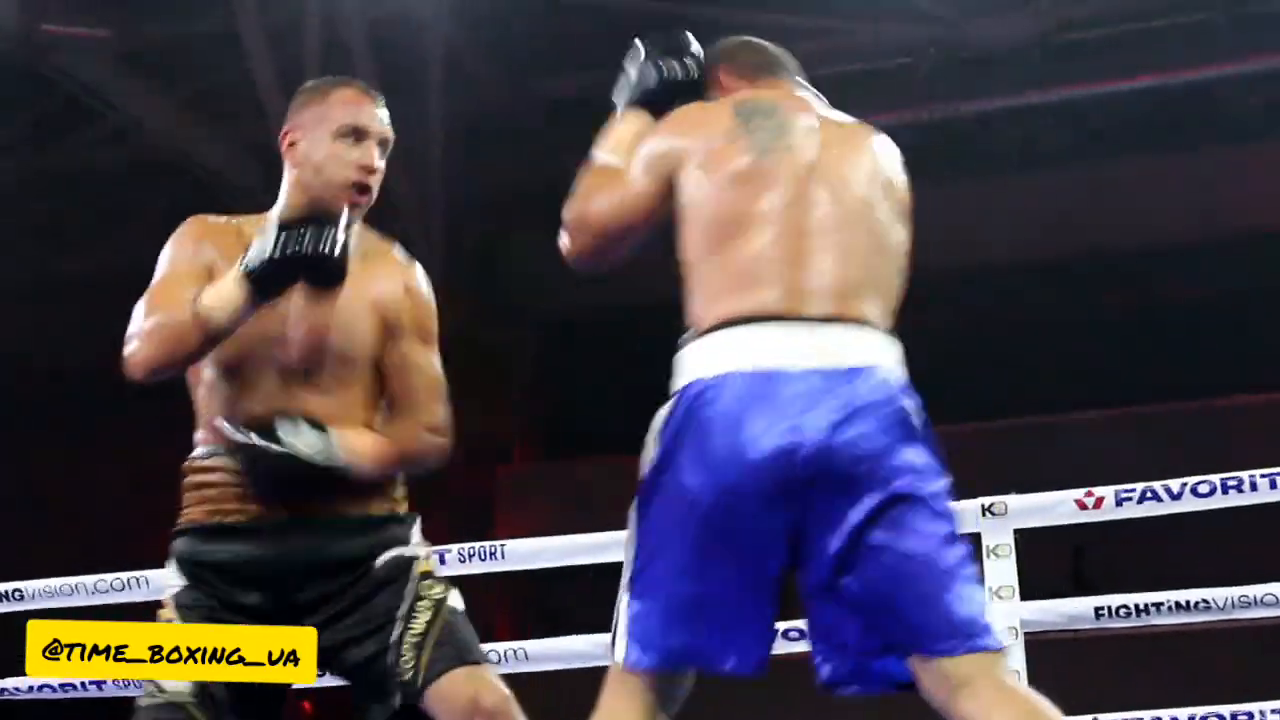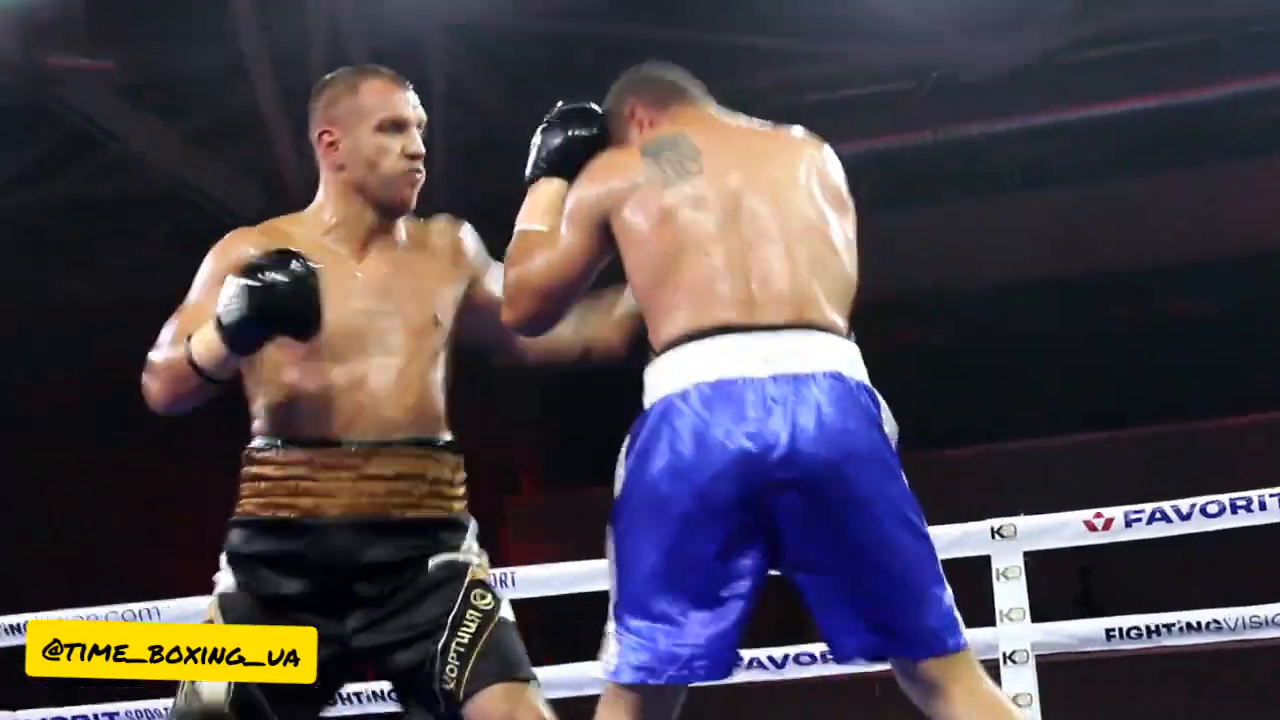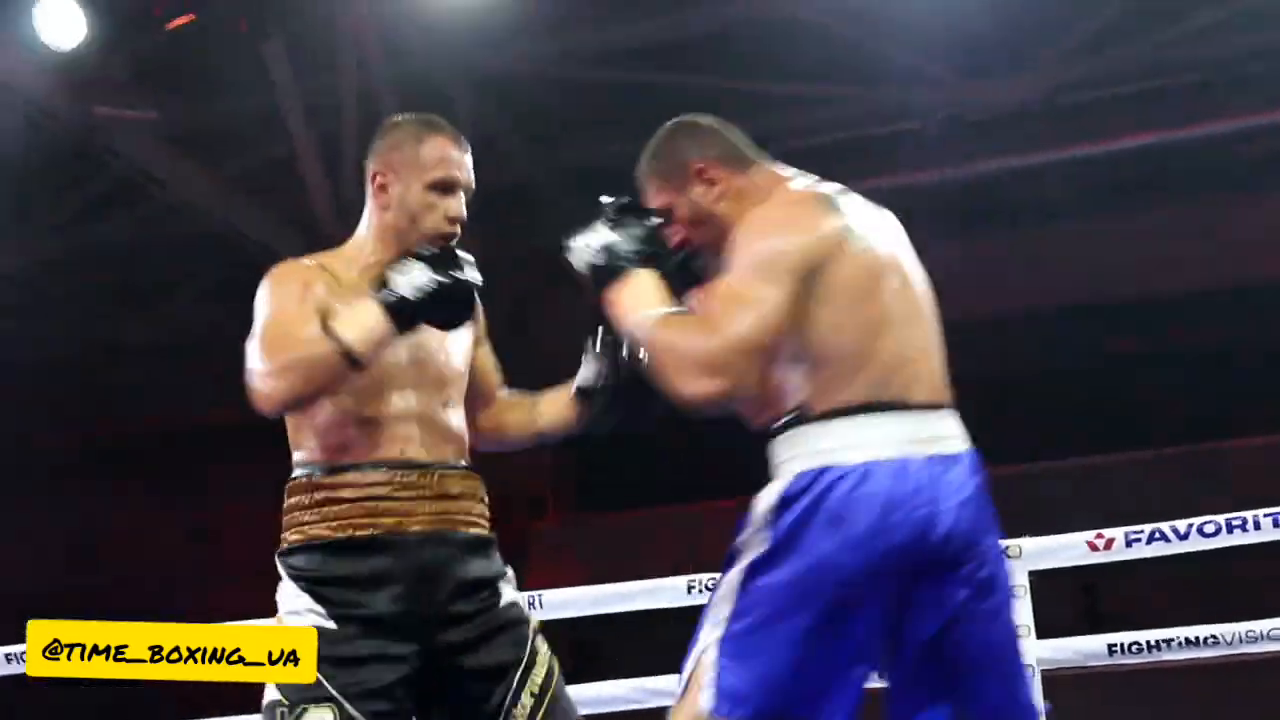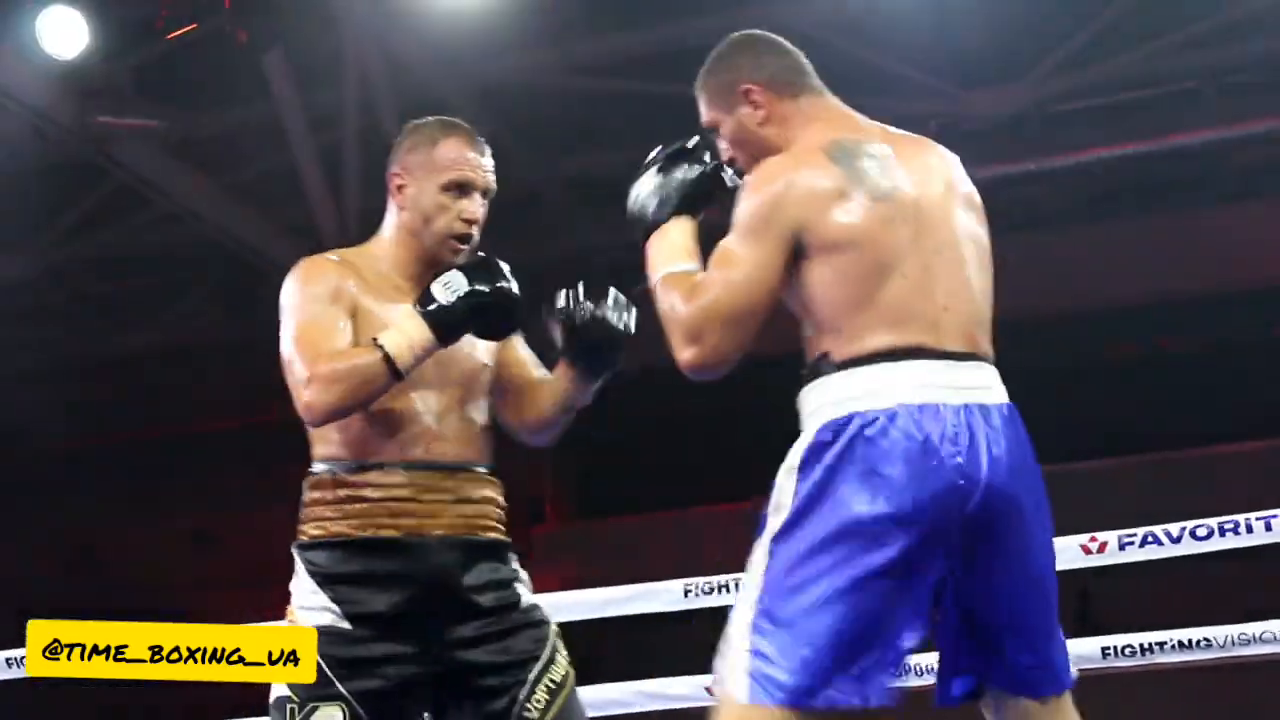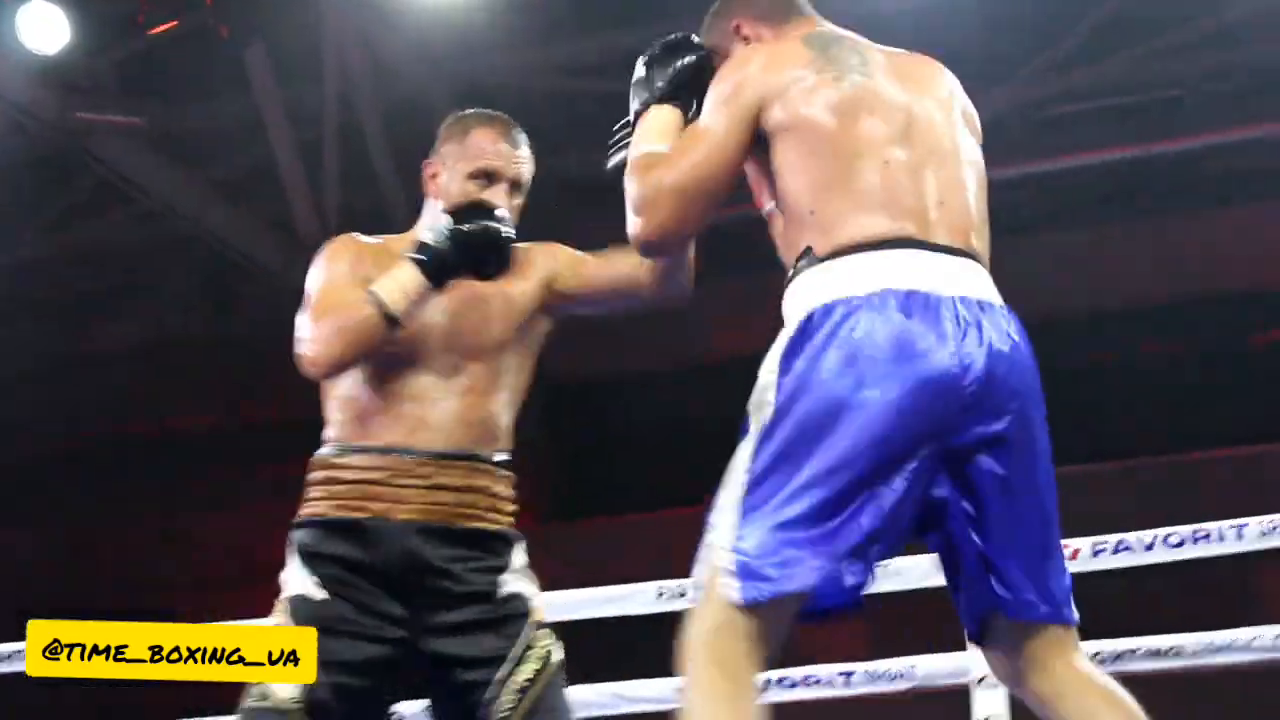
dt=0.3s
person 1, frame 1
left shoulder: (692, 130)
right shoulder: (879, 156)
left elbow: (582, 243)
left wrist: (636, 113)
left hip: (728, 405)
right hip: (865, 402)
person 1, frame 2
left shoulder: (613, 173)
right shoulder: (814, 157)
left elbow: (525, 309)
left wrist: (548, 178)
left hip: (696, 421)
right hip: (828, 405)
person 1, frame 3
left shoulder: (776, 226)
right shoulder: (864, 219)
left elbow: (708, 378)
left wrist: (626, 280)
left hip: (845, 493)
right hip: (947, 487)
person 1, frame 4
left shoulder: (788, 179)
right shoulder: (938, 165)
left elbow: (701, 346)
left wrist: (667, 224)
left hip: (878, 444)
right hip: (990, 437)
person 1, frame 5
left shoulder: (764, 64)
right shoulder: (935, 81)
left elbow: (654, 220)
left wrist: (656, 105)
left hip: (860, 336)
right hip: (985, 339)
left knee: (728, 615)
right knee: (1039, 647)
person 2, frame 1
left shoulder: (396, 278)
right shoulder: (206, 242)
left elbow: (425, 430)
right elbow: (144, 352)
left wrist: (329, 448)
right wrist: (254, 274)
left hip: (367, 545)
right hip: (229, 548)
person 2, frame 2
left shoulder: (448, 250)
right shoulder: (248, 254)
left elbow: (528, 338)
right elbow: (161, 387)
left wrist: (638, 304)
right wrist: (232, 330)
left hip: (419, 546)
right hip: (284, 549)
person 2, frame 3
left shoulder: (453, 297)
right shoulder: (300, 283)
left elbow: (492, 418)
right elbow: (274, 390)
left wrist: (588, 395)
right wrist: (389, 310)
left hip: (463, 564)
right hip: (339, 568)
person 2, frame 4
left shoulder: (477, 294)
right shoulder: (326, 280)
left elbow: (533, 416)
right elbow: (317, 396)
left wrist: (585, 362)
right wrist: (432, 322)
left hip: (479, 567)
right hip: (357, 567)
person 2, frame 5
left shoulder: (536, 274)
right shoulder: (355, 258)
left elbow: (660, 273)
right elbow: (319, 354)
right wrist: (426, 267)
left hip: (474, 553)
right hip: (348, 547)
